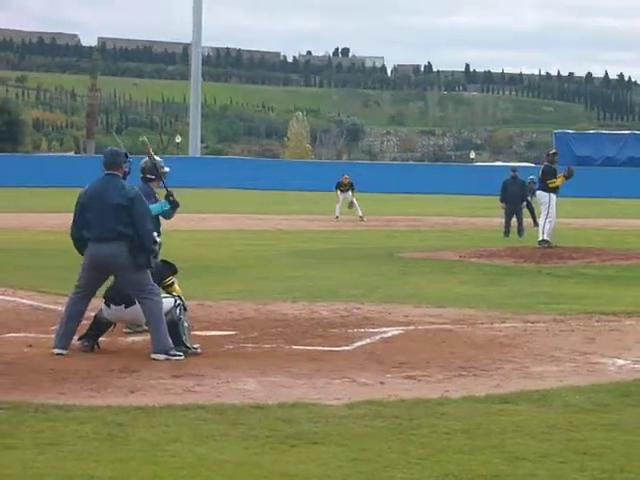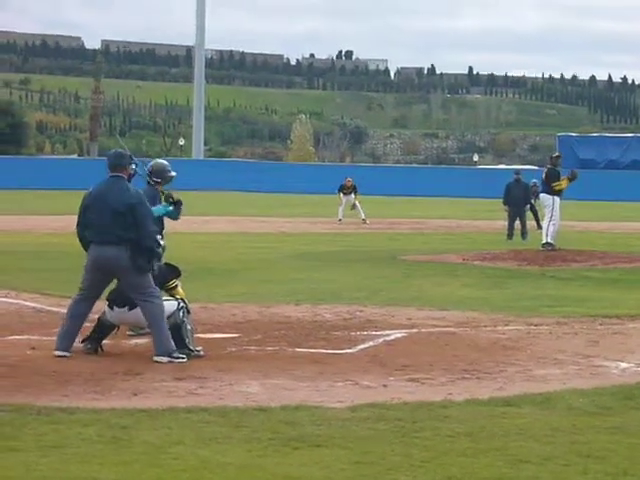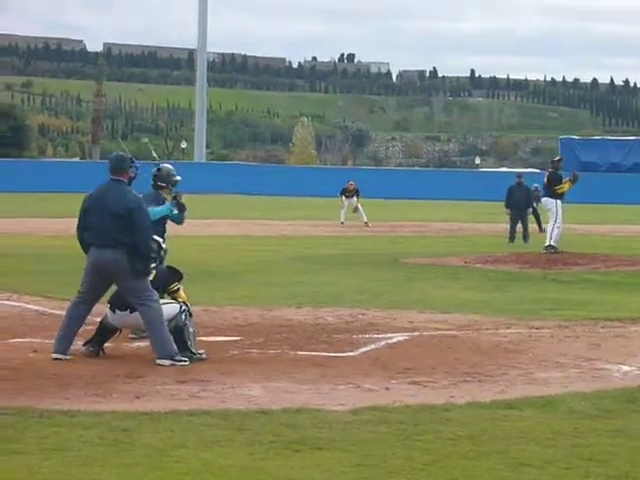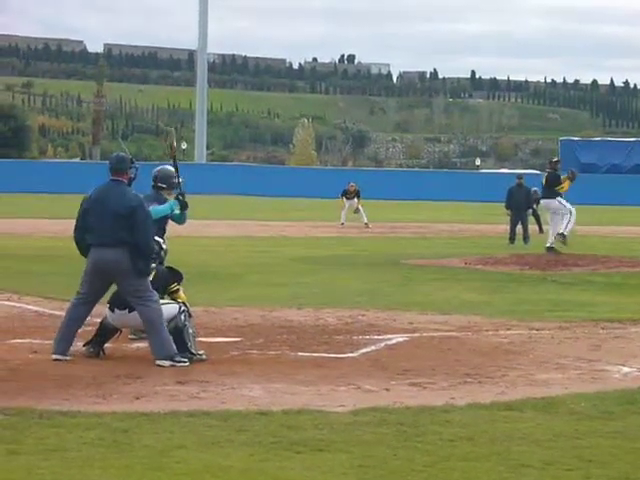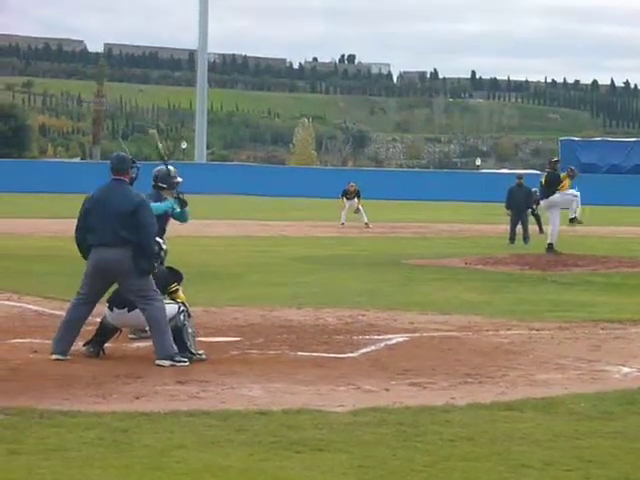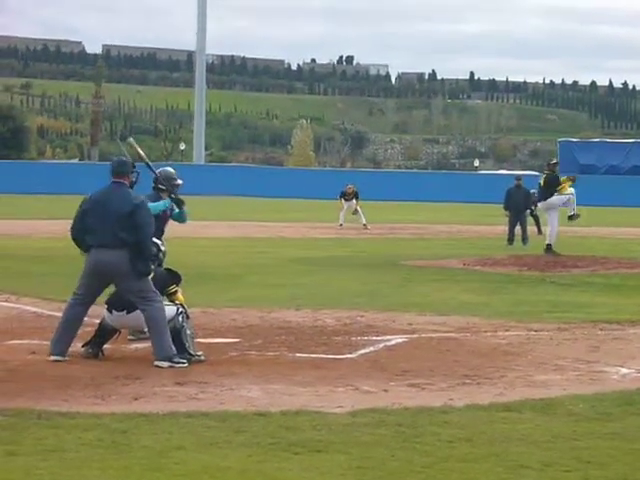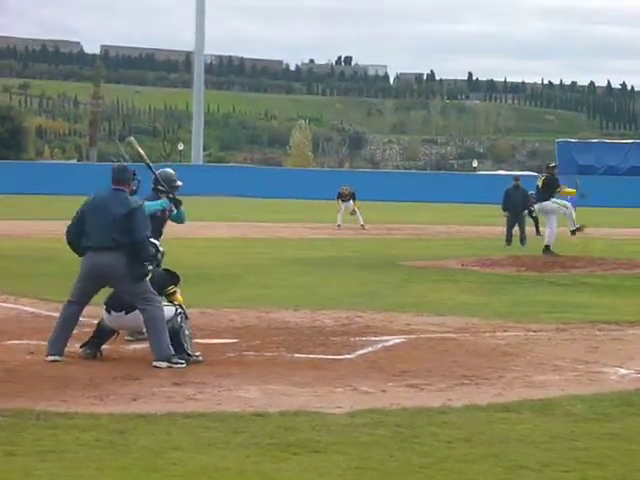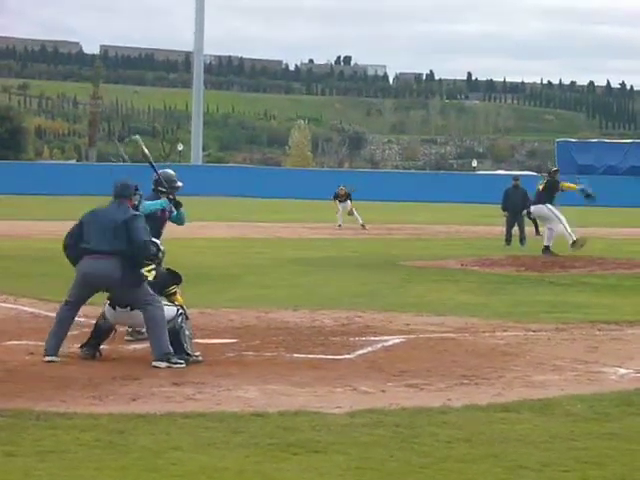
dt=0.2s
person 1, frame 1
left shoulder: (87, 192)
right shoulder: (130, 192)
left elbow: (76, 229)
right elbow: (144, 227)
left wrist: (85, 251)
right wrist: (149, 252)
left hip: (95, 250)
right hip: (123, 251)
left knee: (80, 295)
right knee: (150, 295)
left ankle: (61, 344)
right ankle: (162, 348)
person 1, frame 2
left shoulder: (92, 193)
right shoulder: (133, 195)
left elbow: (81, 229)
right elbow: (147, 231)
right wrist: (154, 253)
left hip: (97, 253)
right hip: (126, 254)
left knee: (83, 298)
right knee: (151, 298)
left ankle: (63, 346)
right ankle: (164, 351)
person 1, frame 3
left shoulder: (92, 196)
right shoulder: (132, 199)
left elbow: (81, 231)
right elbow: (143, 236)
right wrist: (146, 261)
left hip: (97, 256)
right hip: (124, 258)
left knee: (82, 301)
right knee: (149, 302)
left ankle: (60, 348)
right ankle: (166, 353)
person 1, frame 4
left shoulder: (91, 197)
right shoulder: (133, 199)
left elbow: (79, 233)
right elbow: (145, 236)
left wrist: (90, 254)
right wrist: (147, 261)
left hip: (97, 257)
right hip: (125, 258)
left knee: (81, 302)
right knee: (148, 303)
left ankle: (59, 349)
right ankle: (165, 354)
person 1, frame 5
left shoulder: (93, 197)
right shoulder: (137, 199)
left elbow: (80, 233)
right elbow: (148, 235)
left wrist: (90, 256)
right wrist: (149, 261)
left hip: (98, 256)
right hip: (127, 257)
left knee: (82, 302)
right knee: (152, 302)
left ankle: (59, 349)
right ankle: (166, 354)
person 1, frame 6
left shoulder: (92, 199)
right shoulder: (136, 201)
left elbow: (76, 232)
right elbow: (145, 236)
right wrist: (145, 262)
left hip: (96, 258)
right hip: (124, 259)
left knee: (78, 302)
right knee: (151, 302)
left ankle: (57, 350)
right ankle: (165, 355)
person 1, frame 7
left shoulder: (91, 203)
right shoulder: (133, 206)
left elbow: (72, 234)
right elbow: (140, 239)
right wrist: (144, 261)
left hip: (91, 261)
right hip: (120, 262)
left knee: (74, 303)
right knee: (151, 303)
left ankle: (54, 351)
right ankle: (163, 356)
person 1, frame 8
left shoulder: (92, 215)
right shoulder: (133, 216)
left elbow: (69, 243)
right elbow: (141, 245)
right wrist: (148, 257)
left hip: (87, 267)
right hip: (116, 268)
left knee: (70, 305)
right knee: (152, 304)
left ankle: (50, 351)
right ankle: (163, 356)
person 2, frame 1
left shoulder: (151, 192)
right shoulder: (144, 190)
left elbow: (165, 214)
left wrist: (172, 207)
right wrist: (165, 203)
right ankle: (133, 321)
person 2, frame 2
left shoulder: (157, 194)
right shoulder: (148, 193)
left elbow: (174, 216)
left wrist: (177, 206)
right wrist: (165, 206)
right ankle: (136, 324)
person 2, frame 3
left shoulder: (162, 199)
right shoulder: (151, 197)
left elbow: (178, 220)
right elbow: (148, 215)
left wrist: (180, 210)
right wrist: (170, 206)
right ankle: (138, 327)
person 2, frame 4
left shoulder: (165, 201)
right shoulder: (150, 198)
left elbow: (180, 220)
right elbow: (151, 214)
left wrist: (183, 209)
right wrist: (174, 204)
right ankle: (138, 328)
person 2, frame 5
left shoulder: (166, 201)
right shoulder: (151, 198)
left elbow: (183, 219)
right elbow: (150, 210)
left wrist: (182, 206)
right wrist: (172, 202)
right ankle: (137, 327)
person 2, frame 6
left shoulder: (166, 203)
right shoulder: (150, 199)
left elbow: (182, 219)
left wrist: (180, 206)
right wrist: (168, 202)
right ankle: (136, 328)
person 2, frame 7
left shoulder: (165, 205)
right shoulder: (149, 200)
left elbow: (181, 219)
right elbow: (142, 210)
left wrist: (178, 206)
right wrist: (165, 202)
right ankle: (134, 329)
person 2, frame 8
left shoulder: (165, 206)
right shoulder: (150, 200)
left elbow: (180, 221)
right elbow: (142, 209)
left wrist: (178, 208)
right wrist: (165, 202)
right ankle: (133, 329)
person 3, frame 1
right shoulder: (159, 266)
right elbow: (176, 293)
left hip: (112, 310)
right hip: (137, 310)
right knee: (176, 302)
left ankle: (88, 341)
right ankle: (182, 347)
person 3, frame 2
right shoulder: (162, 269)
right elbow: (179, 296)
left hip: (115, 314)
right hip: (141, 312)
right knee: (179, 305)
left ankle: (91, 342)
right ankle: (185, 349)
person 3, frame 3
right shoulder: (164, 272)
right elbow: (181, 299)
left hip: (116, 315)
right knee: (181, 309)
left ankle: (93, 346)
right ankle: (187, 352)
person 3, frame 4
right shoulder: (164, 272)
right elbow: (181, 300)
left hip: (116, 315)
right knee: (181, 309)
left ankle: (93, 347)
right ankle: (187, 353)
person 3, frame 5
right shoulder: (164, 272)
right elbow: (180, 300)
left hip: (115, 314)
right hip: (141, 314)
right knee: (180, 310)
left ankle: (93, 347)
right ankle: (187, 353)
person 3, frame 6
right shoulder: (163, 274)
right elbow: (179, 302)
left hip: (113, 316)
right hip: (139, 316)
right knee: (179, 311)
left ankle: (92, 348)
right ankle: (185, 354)
person 3, frame 7
right shoulder: (161, 274)
right elbow: (178, 303)
left hip: (111, 317)
right hip: (136, 317)
right knee: (177, 311)
left ankle: (90, 348)
right ankle: (184, 355)
person 3, frame 8
right shoulder: (163, 274)
right elbow: (178, 302)
left hip: (114, 313)
right hip: (140, 312)
left knee: (107, 313)
right knee: (178, 312)
left ankle: (89, 348)
right ankle: (183, 354)
